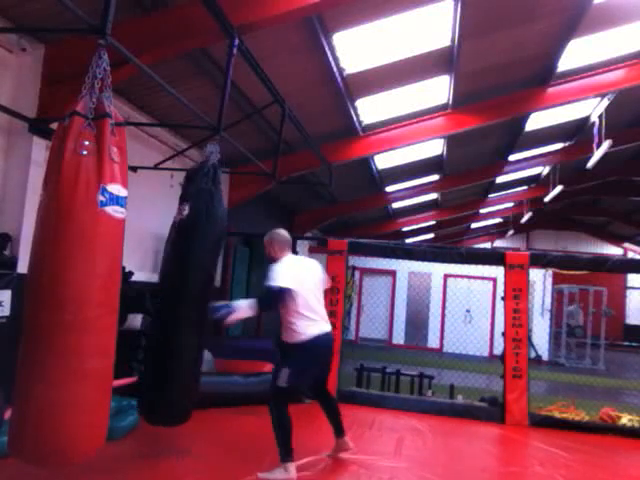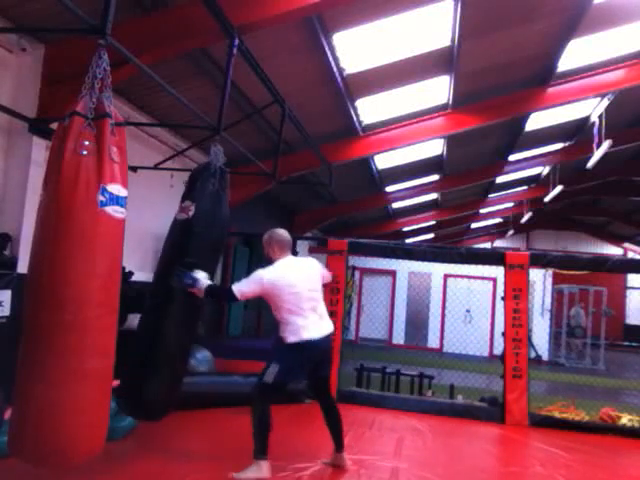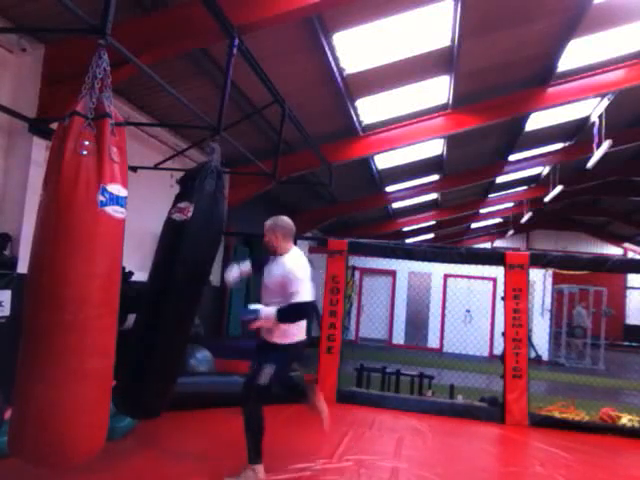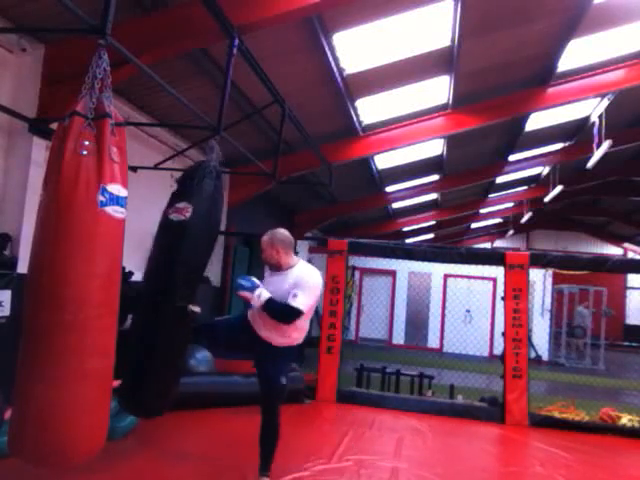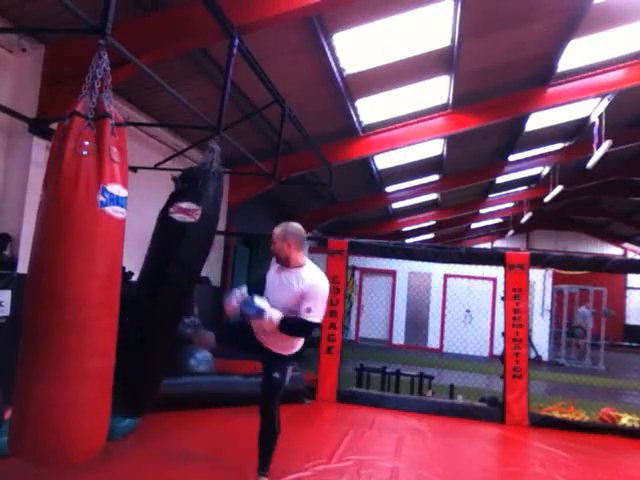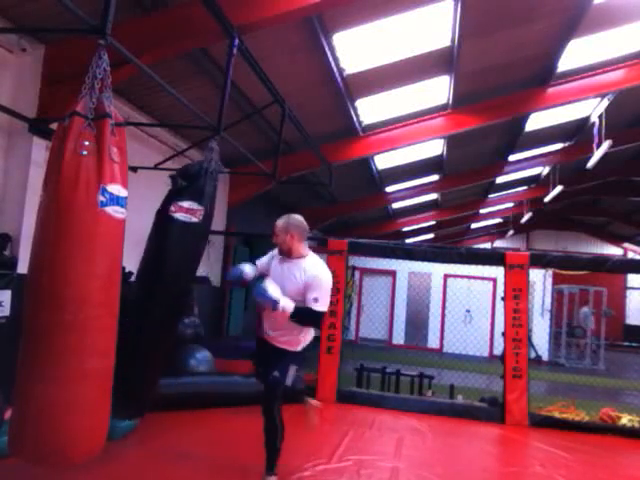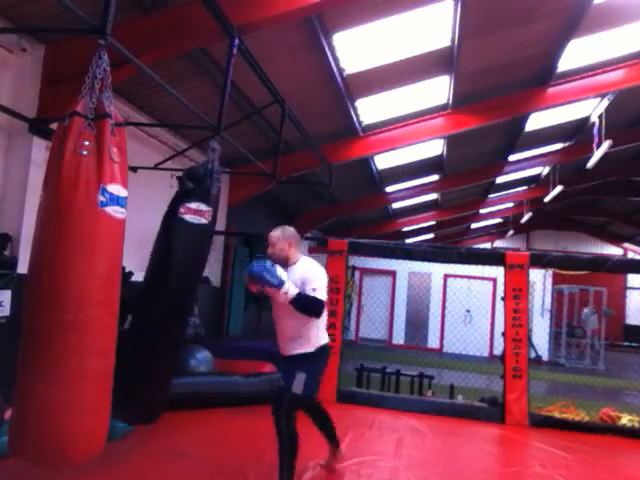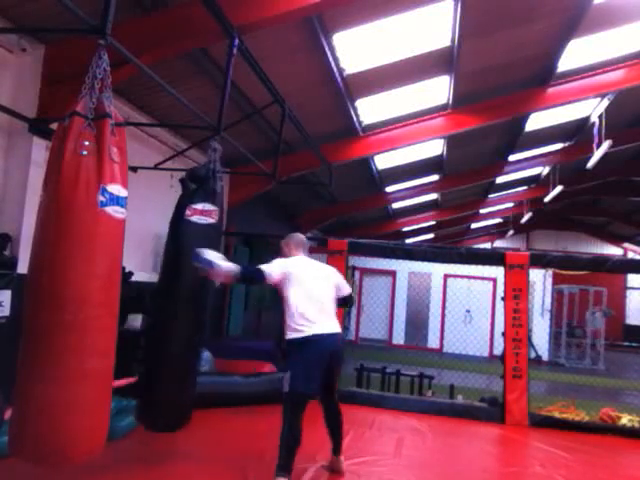
dt=0.2s
person 1, frame 1
left shoulder: (282, 268)
right shoulder: (311, 264)
left elbow: (276, 297)
left wrist: (240, 308)
left hip: (304, 344)
right hip: (324, 338)
left knee: (278, 400)
right knee: (320, 390)
right ankle: (341, 439)
person 1, frame 2
left shoulder: (267, 276)
right shoulder: (311, 264)
left elbow: (230, 294)
right elbow: (326, 279)
left wrist: (202, 286)
left hip: (299, 345)
right hip: (324, 339)
left knee: (261, 397)
right knee: (323, 394)
right ankle: (339, 454)
person 1, frame 3
left shoulder: (293, 266)
right shoulder: (288, 255)
left elbow: (304, 308)
right elbow: (265, 262)
left wrist: (268, 314)
right wrist: (243, 268)
left hip: (282, 343)
right hip: (273, 337)
left knee: (251, 397)
right knee: (269, 382)
right ankle: (312, 395)
person 1, frame 4
left shoulder: (310, 278)
right shoulder: (272, 268)
left elbow: (287, 315)
left wrist: (258, 295)
left hip: (279, 347)
right hip: (251, 328)
left knee: (270, 409)
right knee: (205, 332)
person 1, frame 5
left shoulder: (315, 283)
right shoulder: (277, 263)
left elbow: (306, 329)
left wrist: (270, 315)
right wrist: (242, 294)
left hip: (280, 351)
right hip: (253, 330)
left knee: (268, 408)
right knee: (221, 333)
right ankle: (211, 340)
person 1, frame 6
left shoulder: (317, 273)
right shoulder: (277, 255)
left elbow: (316, 319)
right elbow: (255, 270)
left wrist: (281, 304)
right wrist: (243, 273)
left hip: (289, 346)
right hip: (267, 335)
left knee: (270, 406)
right knee: (264, 376)
right ankle: (304, 399)
person 1, frame 7
left shoulder: (311, 271)
right shoulder: (276, 267)
left elbow: (315, 309)
right elbow: (258, 297)
left wrist: (285, 288)
right wrist: (255, 284)
left hip: (310, 353)
right hip: (292, 351)
left knee: (283, 412)
right knee: (305, 401)
right ankle: (334, 449)
person 1, frame 8
left shoulder: (287, 266)
right shoulder: (329, 271)
left elbow: (256, 275)
right elbow: (348, 300)
left wrist: (226, 269)
left hip: (310, 343)
right hip: (335, 339)
left knee: (293, 410)
right knee: (329, 401)
right ankle: (337, 459)
